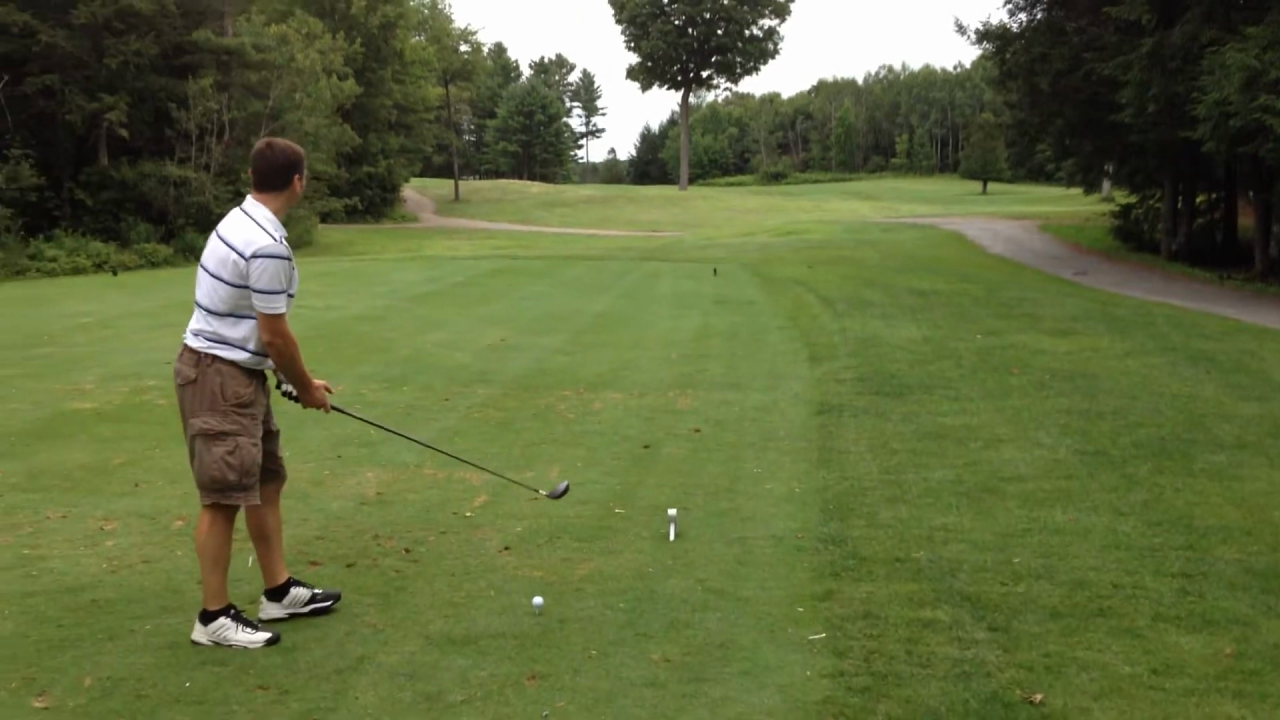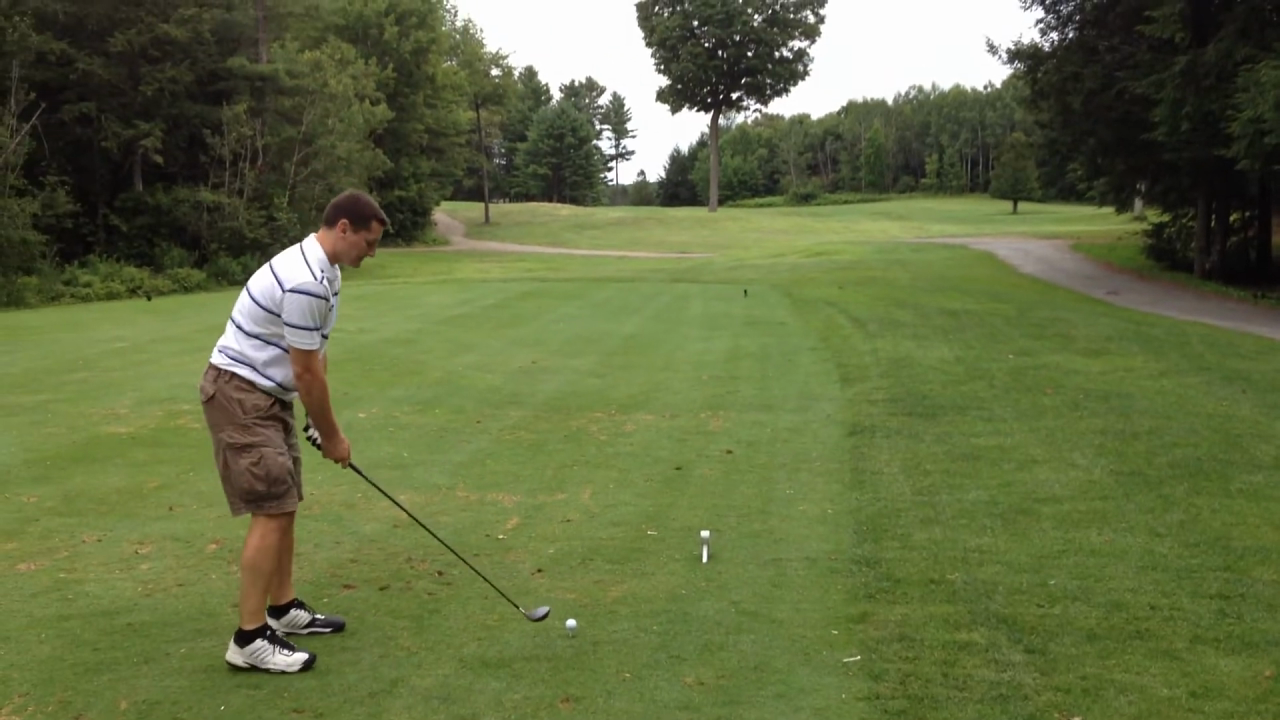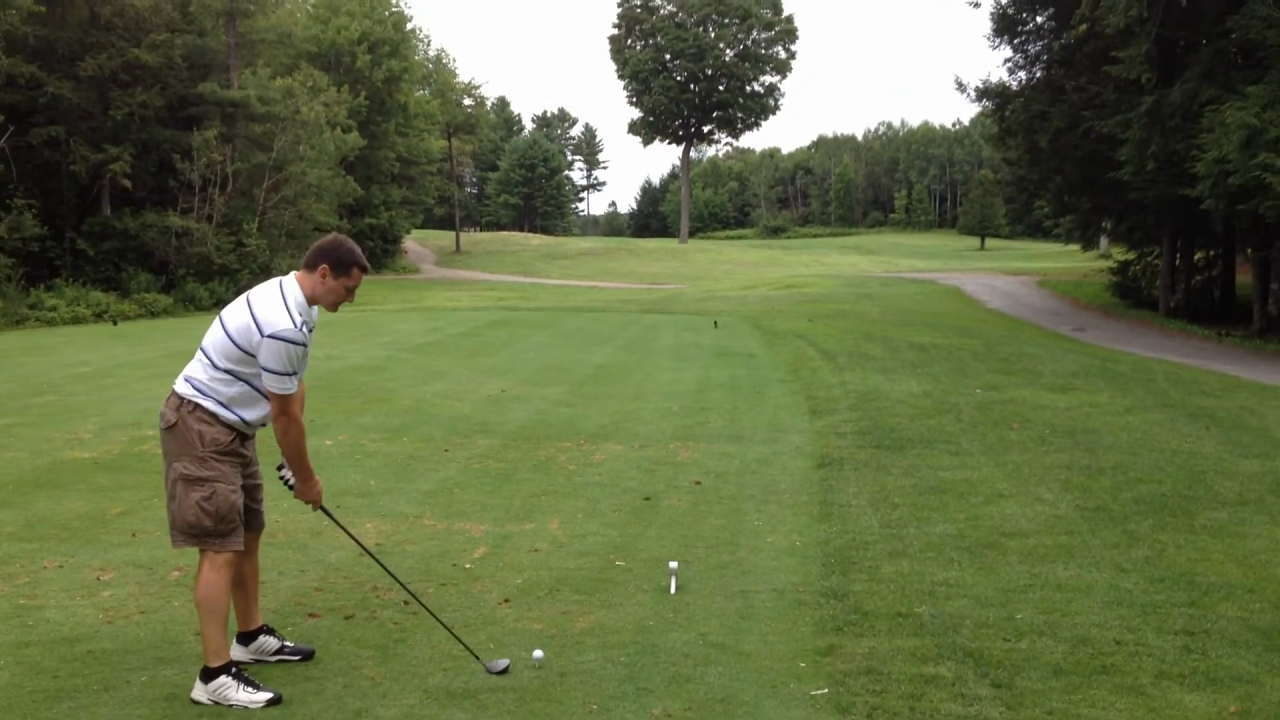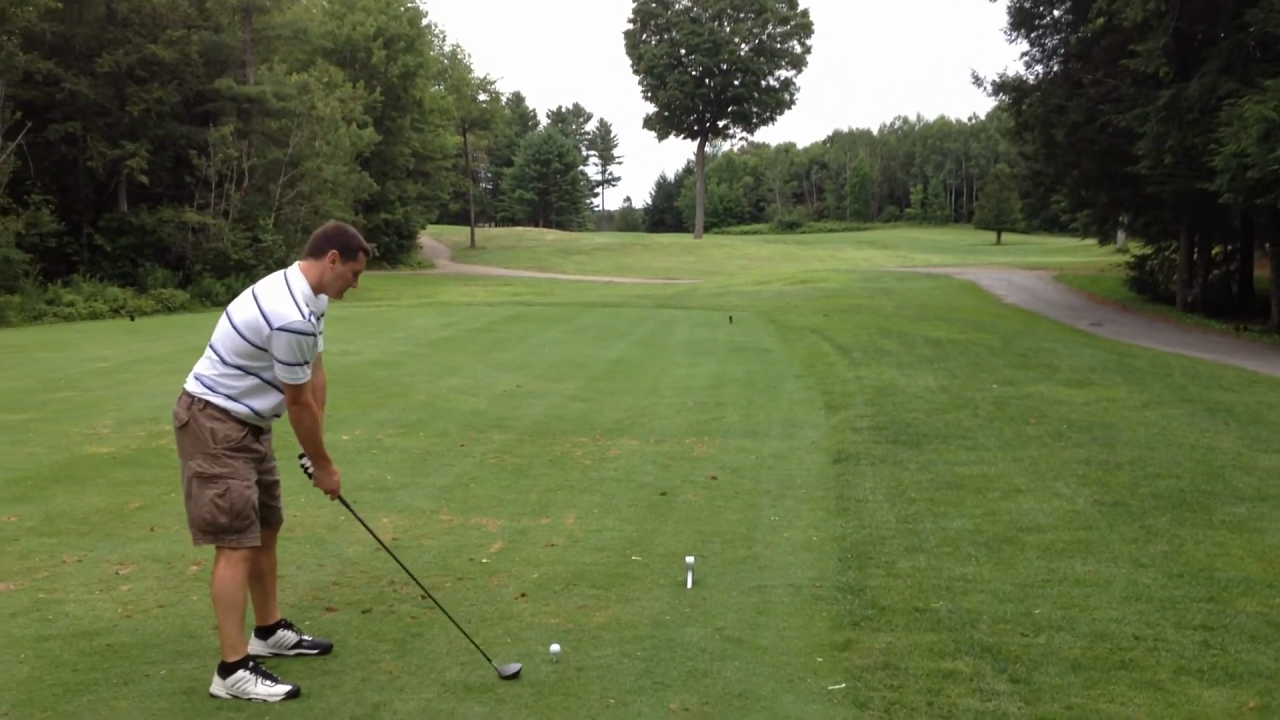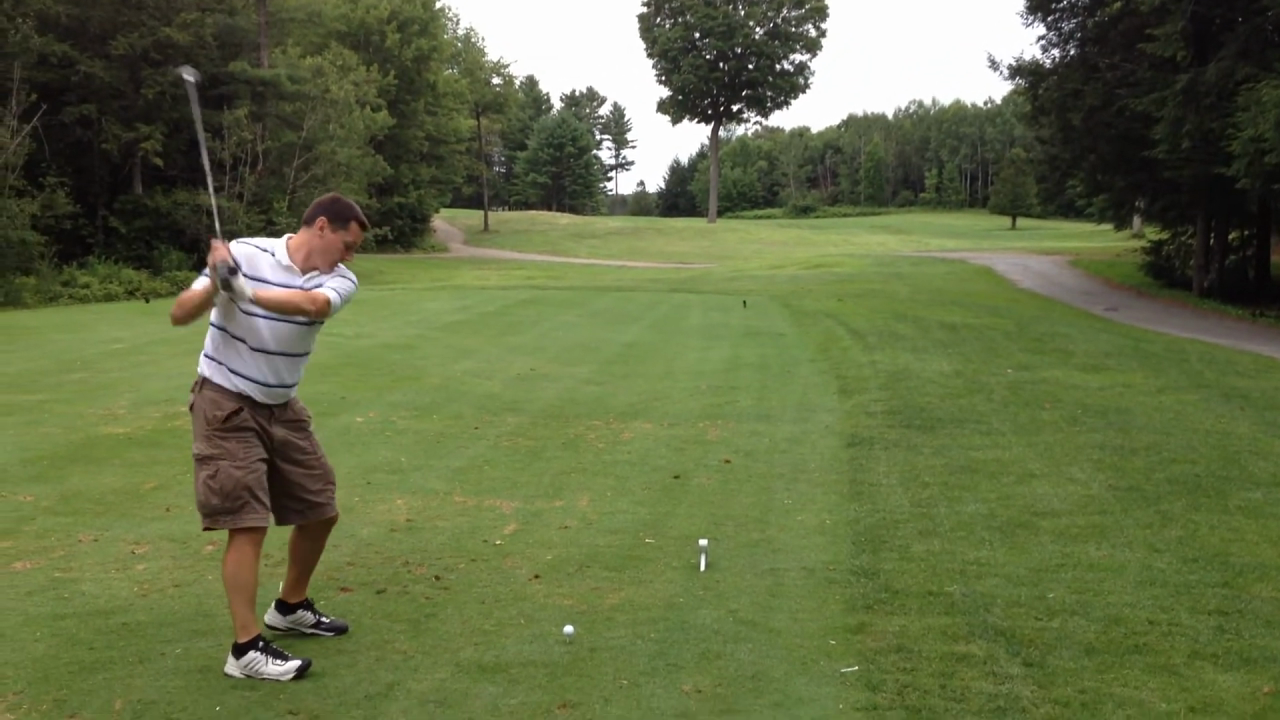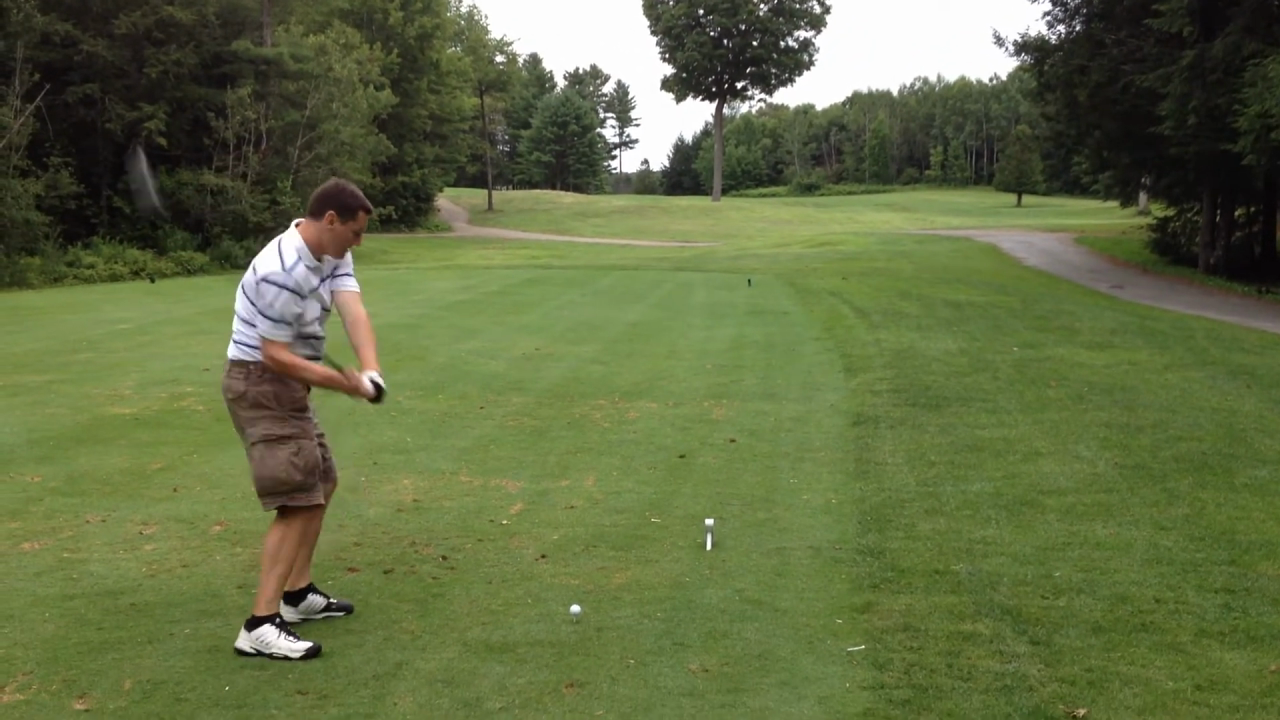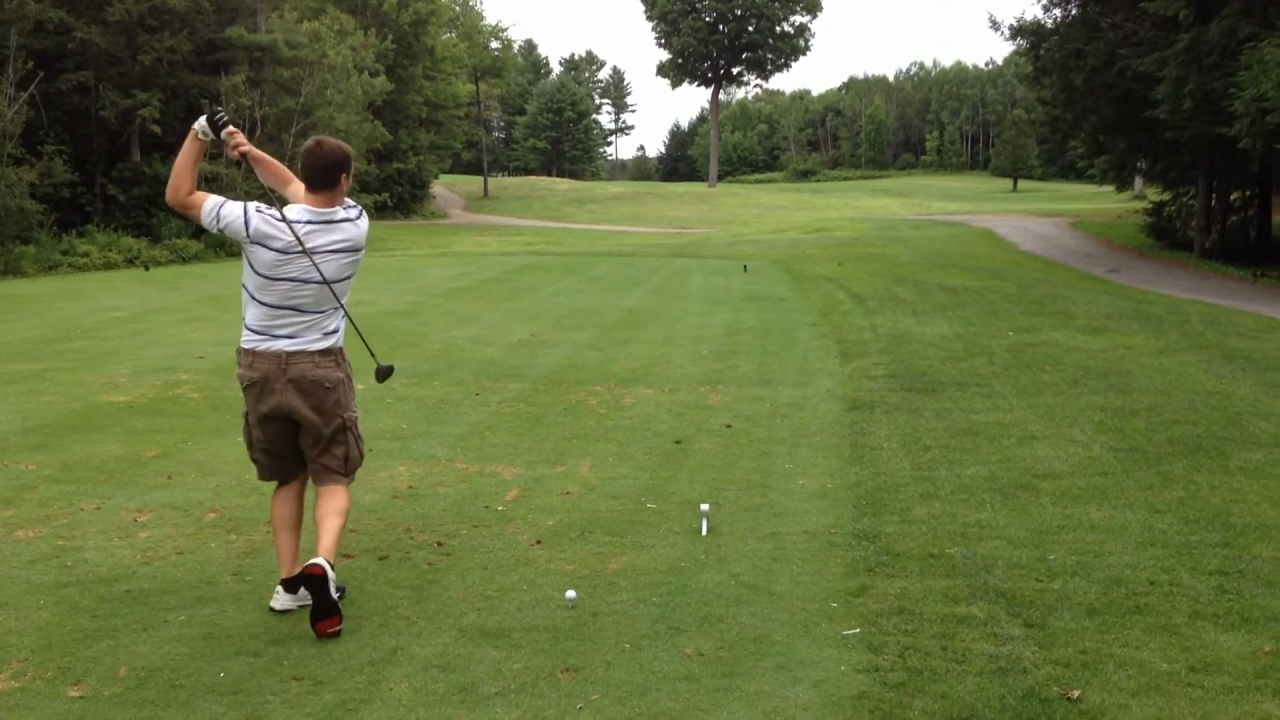
dt=0.5s
person 1, frame 1
left shoulder: (245, 221)
right shoulder: (266, 246)
right elbow: (274, 336)
left wrist: (300, 380)
right wrist: (307, 388)
left hip: (239, 372)
right hip: (221, 375)
left knee: (266, 483)
right knee: (227, 496)
left ankle: (279, 591)
right ankle: (214, 617)
person 1, frame 2
left shoulder: (320, 267)
right shoulder: (306, 283)
left elbow: (312, 358)
right elbow: (306, 372)
left wrist: (324, 426)
right wrist: (331, 436)
left hip: (267, 393)
right hip: (240, 392)
left knee: (282, 507)
right knee: (273, 510)
left ankle: (283, 609)
right ankle: (250, 636)
person 1, frame 3
left shoulder: (289, 294)
right shoulder: (283, 327)
left elbow: (293, 393)
right elbow: (285, 414)
left wrist: (298, 465)
right wrist: (306, 478)
left hip: (228, 424)
right hip: (201, 425)
left knee: (246, 534)
right knee: (220, 547)
left ankle: (251, 637)
right ankle: (215, 675)
person 1, frame 4
left shoulder: (303, 292)
right shoulder: (291, 317)
left elbow: (315, 376)
right elbow: (298, 403)
left wrist: (316, 451)
right wrist: (324, 465)
left hip: (243, 422)
right hip: (214, 422)
left knee: (264, 529)
right knee: (237, 542)
left ankle: (270, 631)
right ankle: (233, 668)
person 1, frame 5
left shoulder: (341, 284)
right shoulder: (239, 258)
left elbow: (307, 304)
right elbow: (179, 313)
left wrist: (252, 292)
right wrist: (213, 283)
left hip: (283, 410)
right hip: (226, 405)
left knee: (320, 513)
right knee: (249, 526)
left ankle: (290, 607)
right ankle: (246, 650)
person 1, frame 6
left shoulder: (332, 255)
right shoulder: (281, 272)
left elbow: (354, 310)
right elbow: (277, 357)
left wrist: (370, 372)
right wrist: (343, 382)
left hip: (284, 385)
right hip: (264, 384)
left knee: (318, 486)
right knee: (300, 501)
left ankle: (296, 593)
right ankle: (261, 624)
person 1, frame 7
left shoulder: (260, 225)
right shoulder: (356, 223)
left elbow: (179, 196)
right elbow: (298, 191)
left wrist: (200, 133)
right wrist: (251, 152)
left hip: (260, 366)
right hip: (321, 368)
left knee: (287, 476)
right knee: (333, 475)
left ankle: (290, 581)
right ankle: (322, 564)
